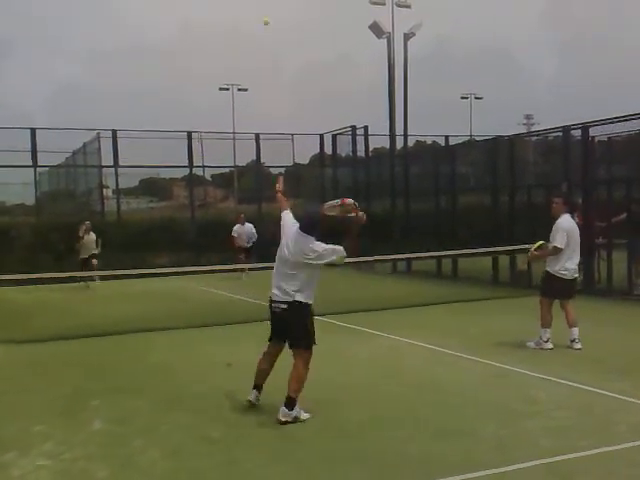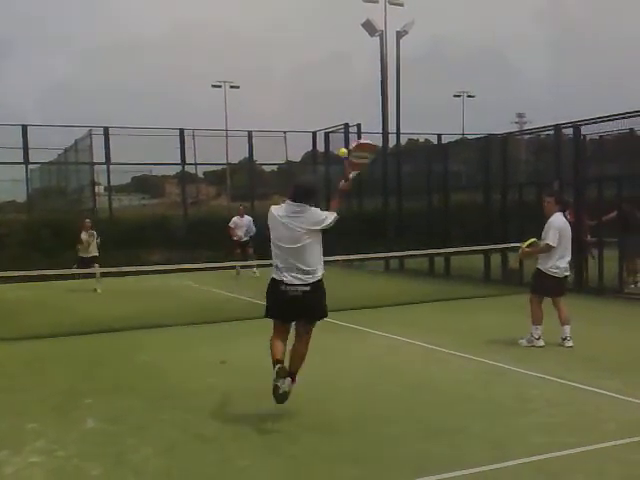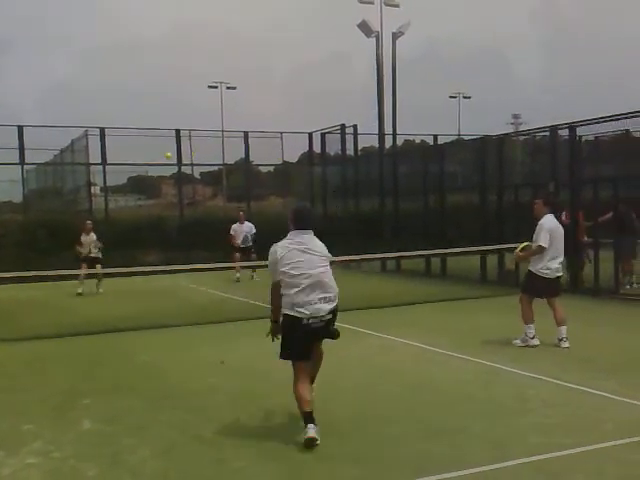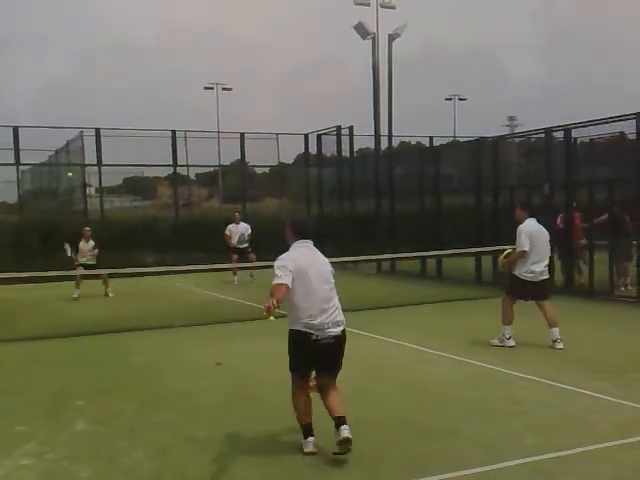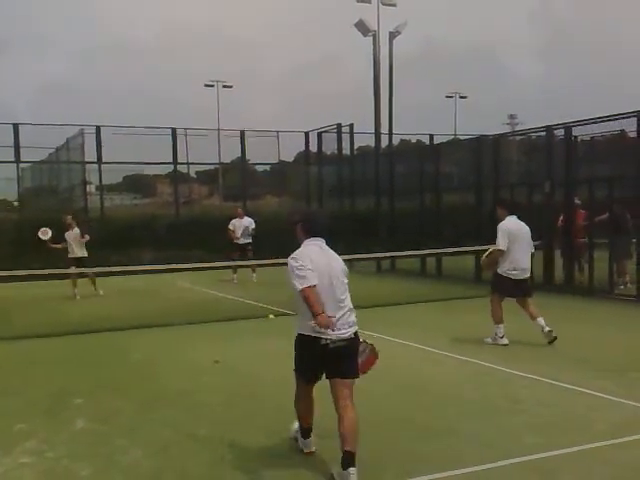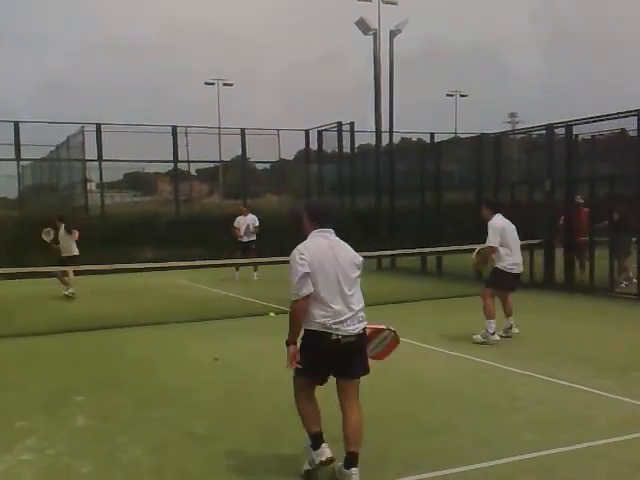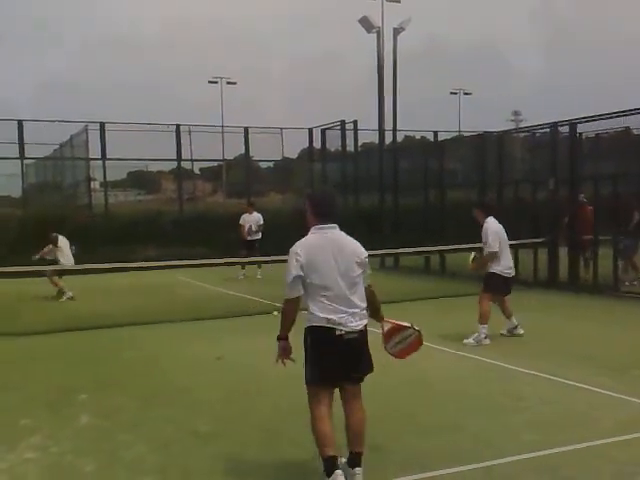
dt=0.2s
person 1, frame 1
left shoulder: (290, 228)
right shoulder: (314, 250)
left elbow: (284, 207)
right elbow: (344, 251)
left wrist: (279, 191)
right wrist: (356, 226)
left hip: (276, 303)
right hip: (298, 307)
left knee: (272, 350)
right knee: (302, 360)
left ankle: (256, 392)
right ankle: (288, 410)
person 1, frame 2
left shoulder: (275, 213)
right shoulder: (316, 217)
right elbow: (333, 214)
right wrist: (341, 192)
left hip: (281, 285)
right hip: (310, 287)
left knee: (279, 335)
right knee: (303, 338)
left ankle: (279, 369)
right ankle: (289, 379)
person 1, frame 3
left shoulder: (278, 250)
right shoulder: (321, 247)
left elbow: (277, 288)
left wrist: (275, 320)
left hip: (296, 319)
right hip: (326, 313)
left knee: (300, 375)
right knee: (315, 346)
left ankle: (310, 426)
right ankle: (308, 388)
person 1, frame 4
left shoulder: (286, 260)
right shoulder: (323, 260)
left elbow: (280, 286)
left wrist: (273, 302)
left hip: (304, 332)
right hip: (335, 330)
left knee: (300, 386)
right knee: (328, 387)
left ankle: (309, 438)
right ankle: (342, 427)
person 1, frame 5
left shoulder: (299, 257)
right shoulder: (335, 258)
left elbow: (310, 291)
left wrist: (319, 316)
left hip: (315, 337)
right hip: (347, 334)
left knee: (304, 388)
right knee: (345, 401)
left ankle: (305, 437)
person 1, frame 6
left shoulder: (303, 252)
right shoulder: (349, 251)
left elbow: (301, 301)
left wrist: (292, 343)
left hip: (321, 333)
right hip: (353, 333)
left knee: (302, 388)
right knee: (350, 400)
left ankle: (318, 448)
person 1, frame 7
left shoulder: (301, 249)
right shoulder: (355, 246)
left elbow: (292, 300)
right elbow: (366, 289)
left wrist: (283, 338)
right wrist: (376, 313)
left hip: (323, 332)
right hip: (356, 331)
left knee: (320, 405)
right knee: (353, 400)
person 2, frame 1
left shoulder: (561, 223)
right shoulder: (572, 223)
left elbow: (557, 248)
left wrist: (538, 255)
right wrist: (544, 251)
left hip: (556, 272)
right hip: (570, 272)
left knee: (545, 303)
right knee: (566, 304)
left ankle: (545, 340)
right ankle: (575, 339)
person 2, frame 2
left shoulder: (553, 221)
right shoulder: (564, 222)
left elbow: (549, 246)
left wrist: (530, 252)
right wrist: (536, 248)
left hip: (547, 270)
right hip: (561, 270)
left knee: (535, 300)
right knee: (558, 302)
left ankle: (536, 337)
right ankle: (567, 337)
person 2, frame 3
left shoulder: (544, 223)
right shoulder: (556, 224)
left elbow: (541, 248)
left wrist: (523, 256)
right wrist: (529, 252)
left hip: (539, 271)
right hip: (554, 271)
left knee: (525, 300)
right knee: (554, 303)
left ankle: (530, 336)
right ankle: (563, 338)
person 2, frame 4
left shoulder: (523, 228)
right shoulder: (542, 229)
left elbow: (522, 252)
left wrist: (508, 262)
left hip: (524, 274)
right hip: (542, 274)
left knee: (507, 302)
right knee: (545, 305)
left ankle: (506, 337)
right ankle: (557, 339)
person 2, frame 5
left shoulder: (503, 225)
right shoulder: (525, 227)
left elbow: (500, 250)
right elbow: (530, 250)
left wrist: (489, 261)
left hip: (506, 272)
right hip: (524, 272)
left knee: (495, 300)
right knee: (525, 303)
left ankle: (499, 336)
right ankle: (546, 329)
person 2, frame 6
left shoulder: (494, 223)
right shoulder: (507, 223)
left elbow: (491, 248)
left wrist: (480, 259)
right wrist: (486, 256)
left hip: (504, 267)
right hip: (515, 266)
left knee: (487, 295)
right knee: (503, 295)
left ankle: (490, 332)
right ankle: (510, 327)
person 2, frame 7
left shoulder: (489, 226)
right shoulder: (492, 225)
left elbow: (492, 253)
left wrist: (478, 265)
right wrist: (481, 261)
left hip: (498, 270)
right hip: (505, 269)
left knee: (484, 298)
right knee: (500, 299)
left ankle: (482, 336)
right ankle: (514, 327)
